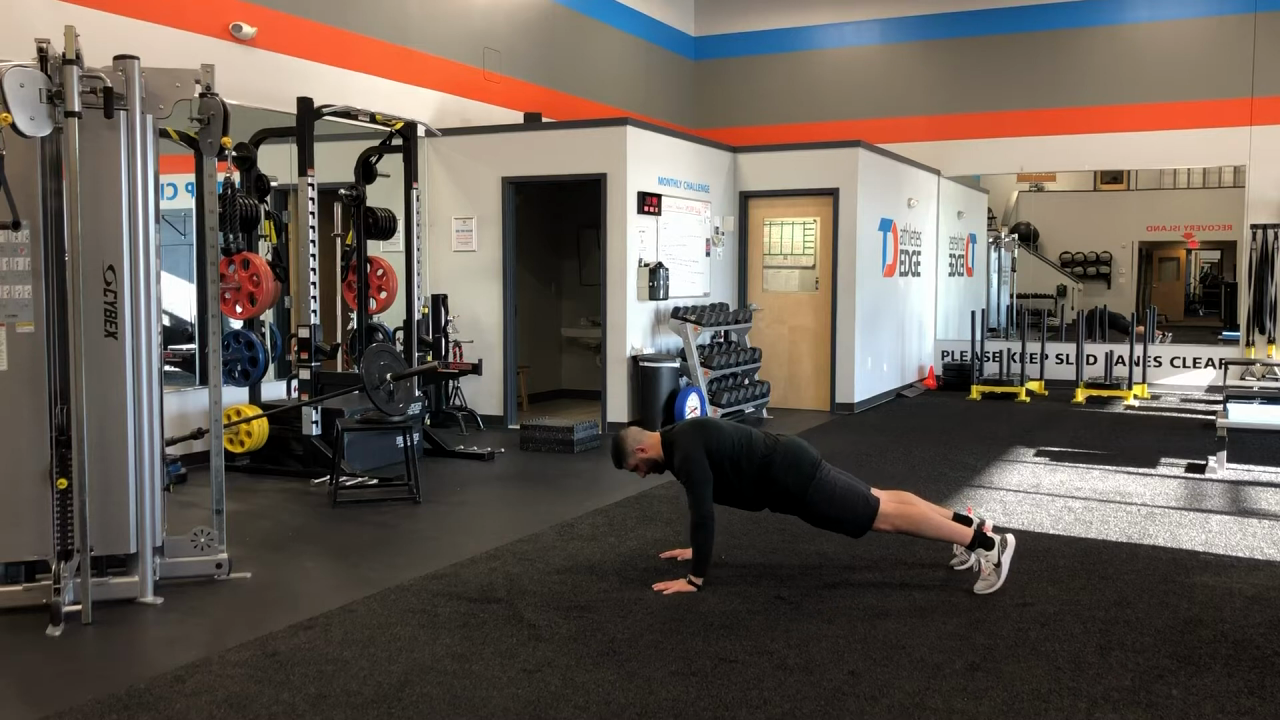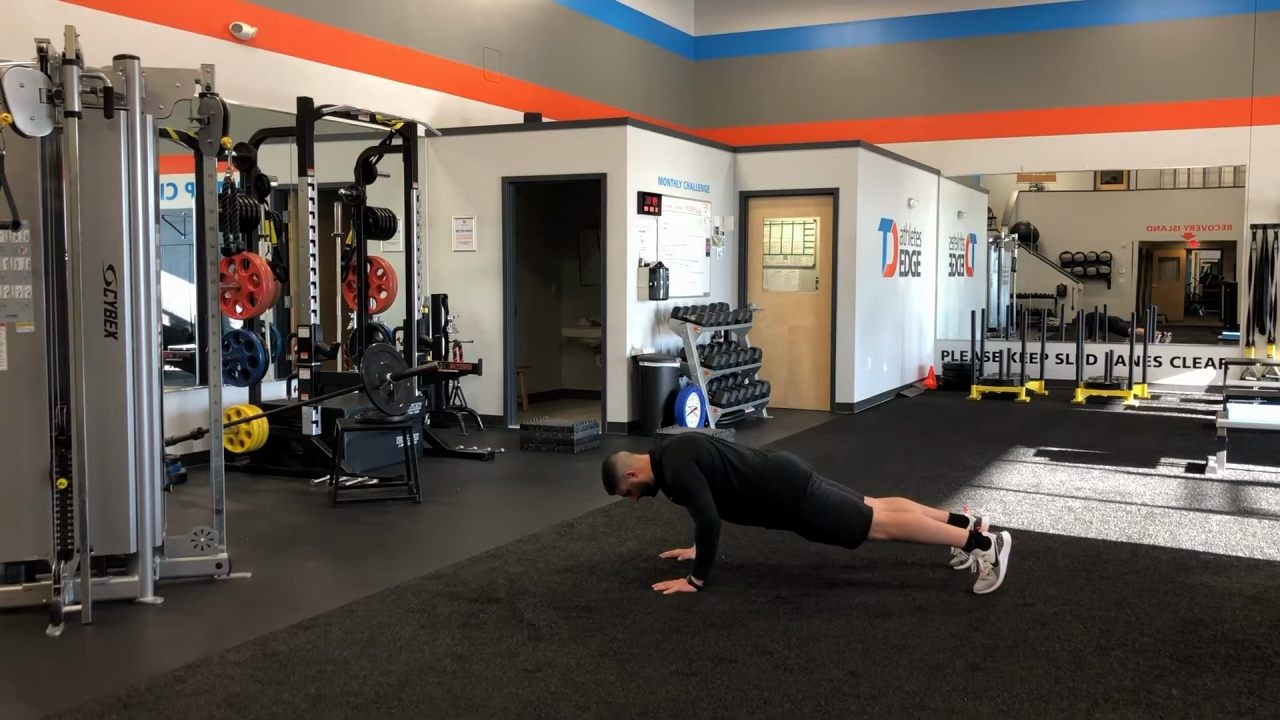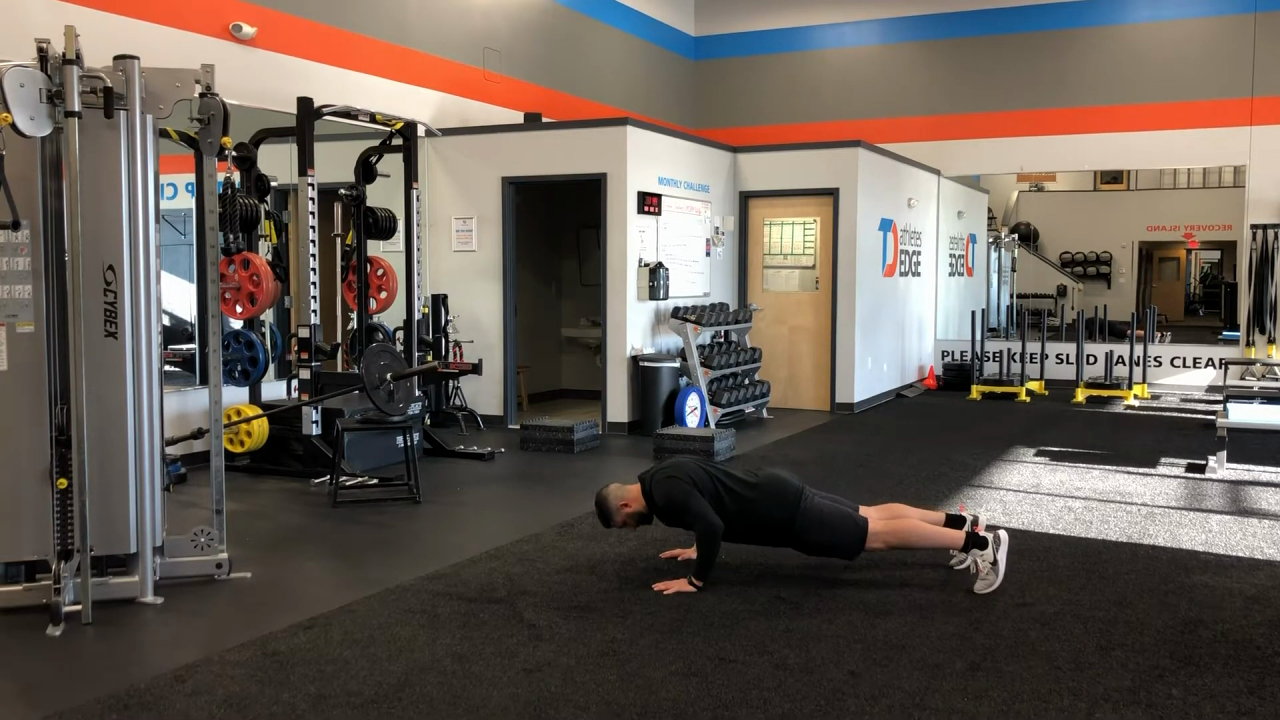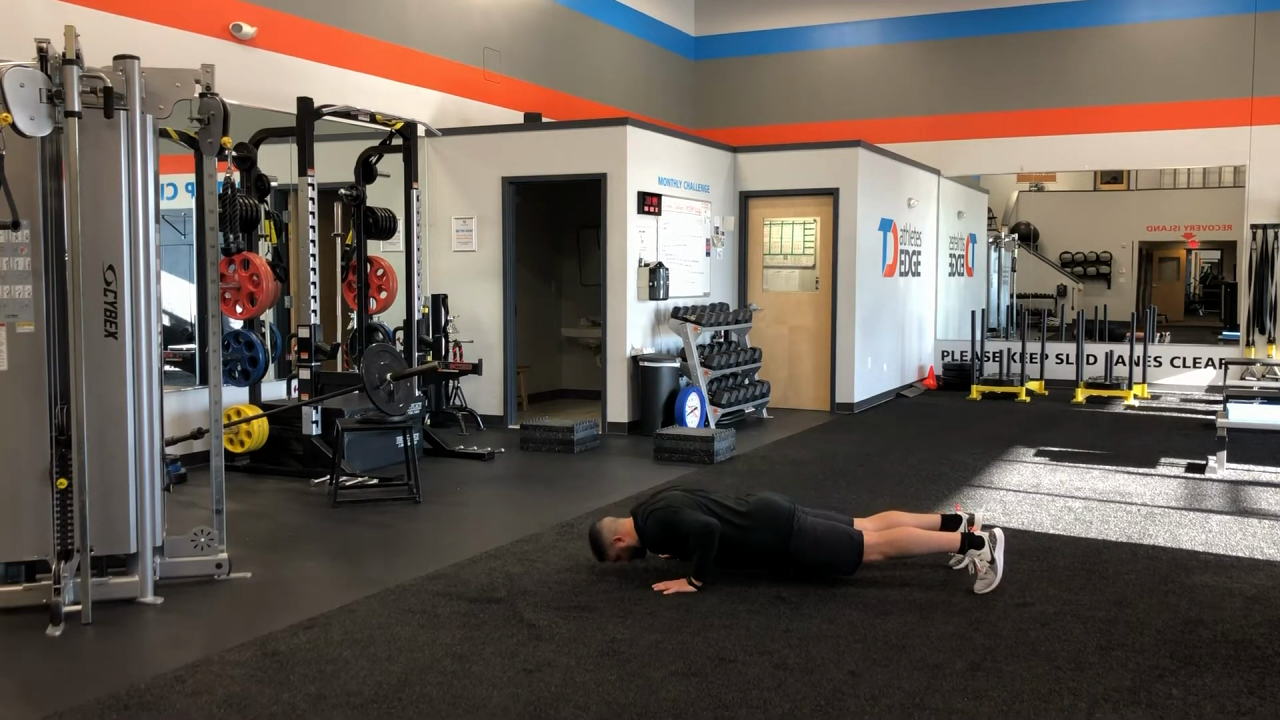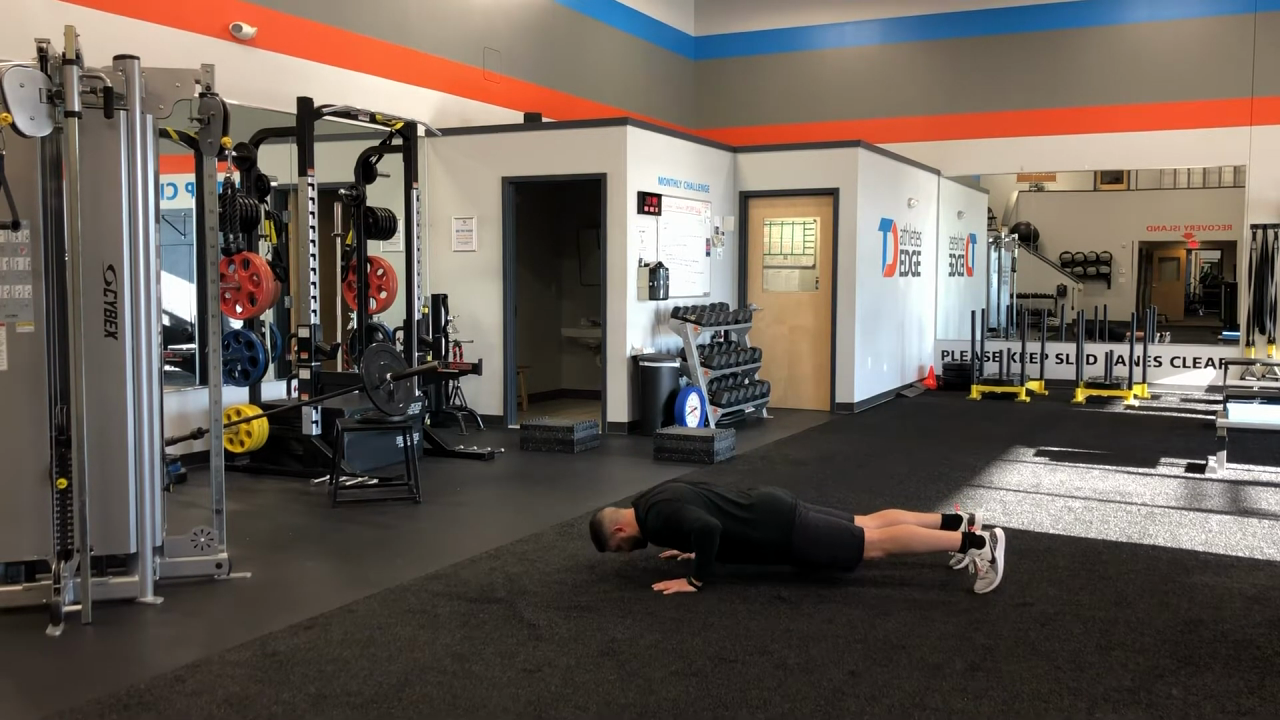
dt=1s
person 1, frame 1
left shoulder: (685, 451)
right shoulder: (683, 438)
left elbow: (703, 512)
right elbow: (704, 509)
left wrist: (695, 578)
right wrist: (696, 548)
left hip: (793, 479)
right hip: (791, 465)
left knee: (884, 515)
right knee: (880, 500)
left ankle: (986, 543)
right ankle: (966, 523)
person 1, frame 2
left shoulder: (676, 467)
right shoulder: (674, 453)
left elbow: (709, 519)
right elbow: (710, 503)
left wrist: (696, 579)
right wrist: (698, 548)
left hip: (788, 495)
right hip: (784, 477)
left knee: (880, 526)
right knee: (875, 508)
left ankle: (982, 543)
right ankle: (962, 522)
person 1, frame 3
left shoulder: (666, 491)
right shoulder: (665, 477)
left elbow: (712, 526)
left wrist: (697, 579)
right wrist: (698, 548)
left hip: (783, 513)
right hip: (776, 492)
left knee: (878, 535)
right knee: (871, 516)
left ankle: (979, 543)
right ankle: (960, 522)
person 1, frame 4
left shoulder: (657, 523)
right shoulder: (658, 505)
left elbow: (708, 528)
left wrist: (695, 580)
right wrist: (689, 548)
left hip: (777, 536)
right hip: (769, 513)
left knee: (875, 547)
right knee: (867, 526)
left ankle: (976, 542)
right ankle: (957, 522)
person 1, frame 5
left shoulder: (658, 516)
right shoulder: (659, 499)
left elbow: (710, 528)
left wrist: (696, 580)
right wrist: (693, 547)
left hip: (780, 531)
right hip: (770, 509)
left knee: (874, 544)
right knee: (867, 524)
left ankle: (978, 543)
right ankle: (956, 523)
